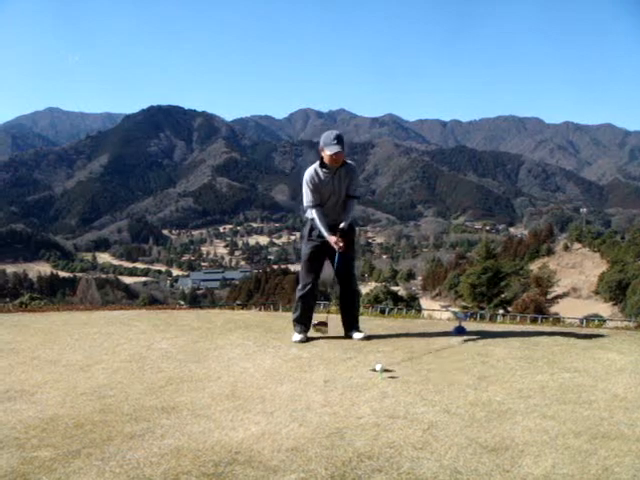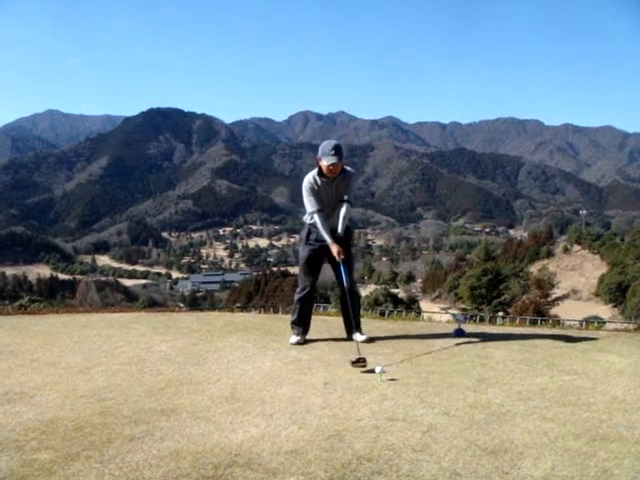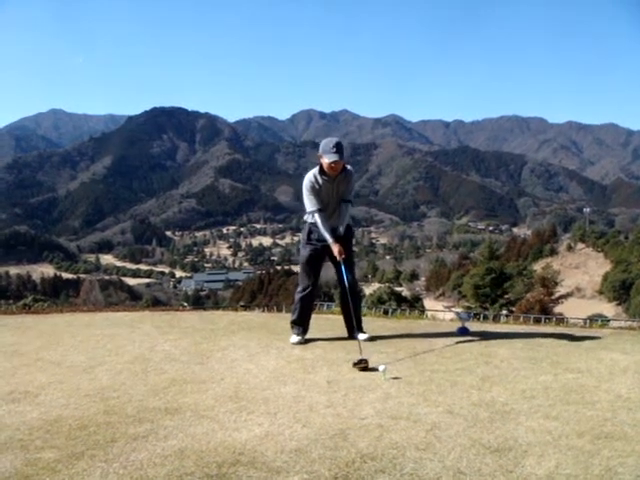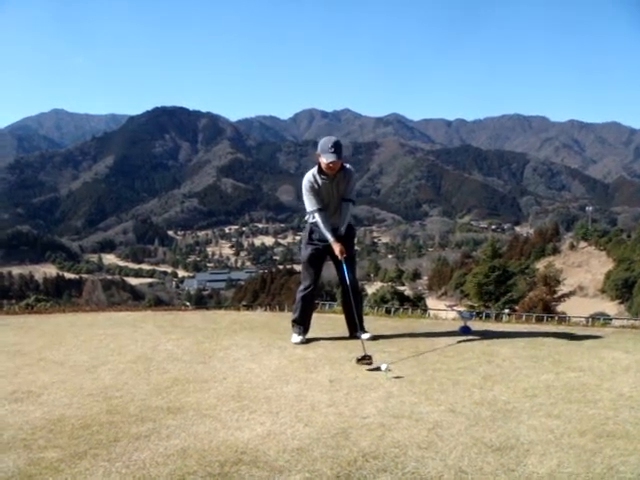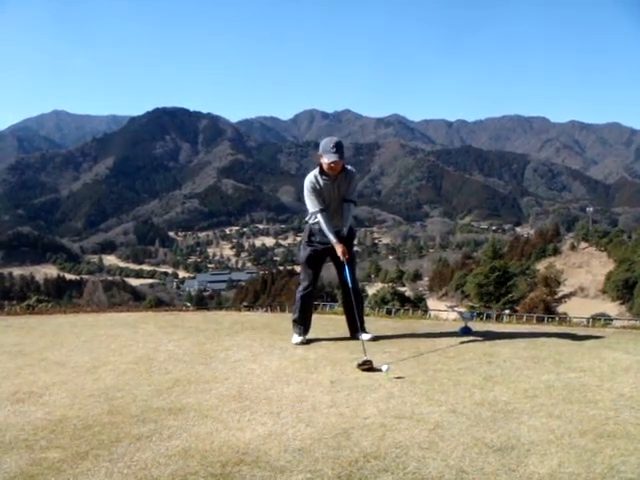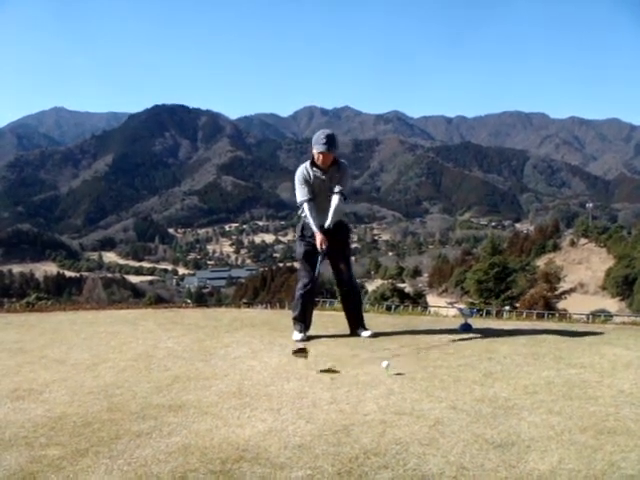
dt=0.7s
person 1, frame 1
left shoulder: (350, 170)
right shoulder: (311, 174)
left elbow: (352, 200)
right elbow: (313, 208)
left wrist: (343, 226)
right wrist: (328, 235)
left hip: (343, 229)
right hip: (316, 230)
left knee: (348, 281)
right knee: (308, 281)
left ankle: (351, 326)
right ankle: (301, 328)
person 1, frame 2
left shoulder: (349, 175)
right shoulder: (310, 181)
left elbow: (345, 205)
right elbow: (317, 214)
left wrist: (339, 235)
right wrist: (330, 243)
left hip: (340, 233)
right hip: (314, 234)
left knee: (348, 283)
right knee: (306, 283)
left ankle: (354, 329)
right ankle: (299, 329)
person 1, frame 3
left shoulder: (349, 175)
right shoulder: (310, 180)
left elbow: (345, 206)
right elbow: (317, 214)
left wrist: (339, 236)
right wrist: (332, 242)
left hip: (341, 232)
right hip: (315, 233)
left knee: (349, 282)
right knee: (307, 283)
left ankle: (355, 328)
right ankle: (298, 330)
person 1, frame 4
left shoulder: (349, 174)
right shoulder: (310, 179)
left elbow: (347, 204)
right elbow: (317, 213)
left wrist: (340, 234)
right wrist: (332, 241)
left hip: (342, 231)
right hip: (316, 233)
left knee: (350, 281)
right knee: (309, 282)
left ankle: (357, 328)
right ankle: (299, 329)
person 1, frame 5
left shoulder: (350, 175)
right shoulder: (311, 181)
left elbow: (348, 206)
right elbow: (320, 214)
left wrist: (343, 235)
right wrist: (335, 242)
left hip: (342, 233)
right hip: (317, 234)
left knee: (350, 282)
right knee: (307, 283)
left ankle: (357, 328)
right ankle: (299, 330)
person 1, frame 6
left shoulder: (342, 168)
right shoulder: (303, 172)
left elbow: (337, 198)
right elbow: (307, 205)
left wrist: (329, 227)
right wrist: (317, 232)
left hip: (335, 228)
right hip: (310, 230)
left knee: (347, 280)
right knee: (306, 281)
left ankle: (357, 325)
right ankle: (300, 327)
